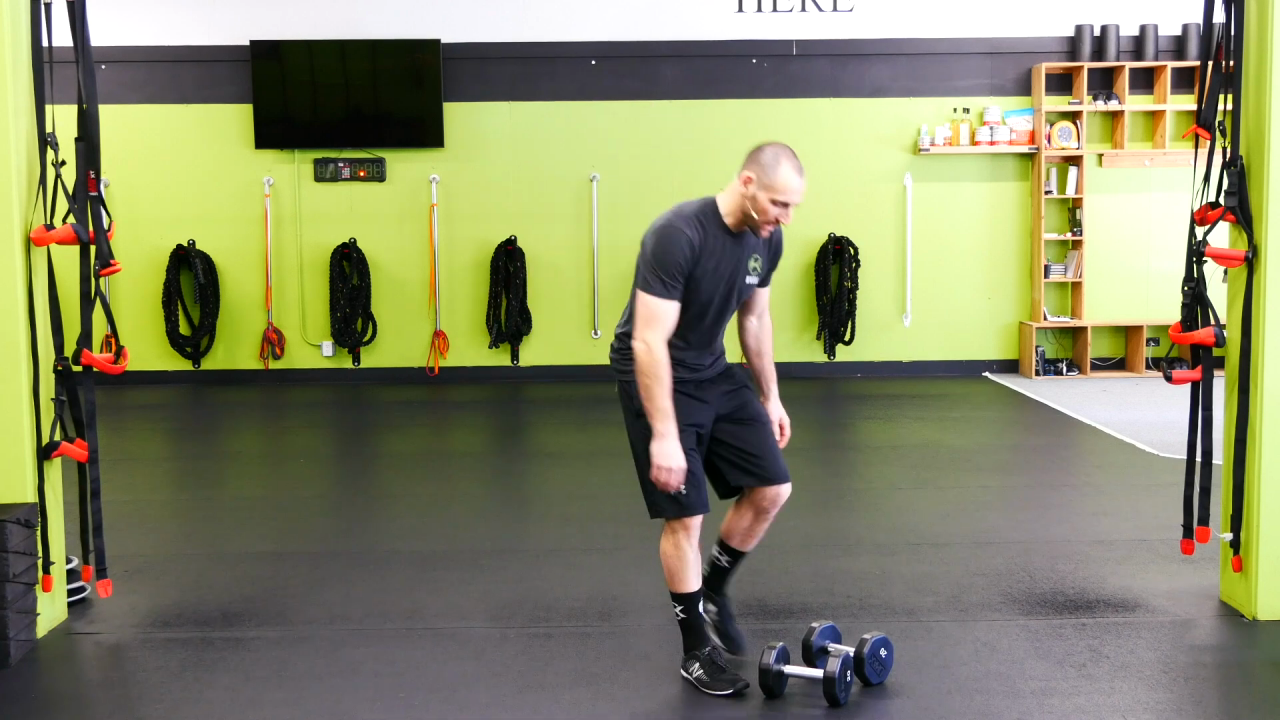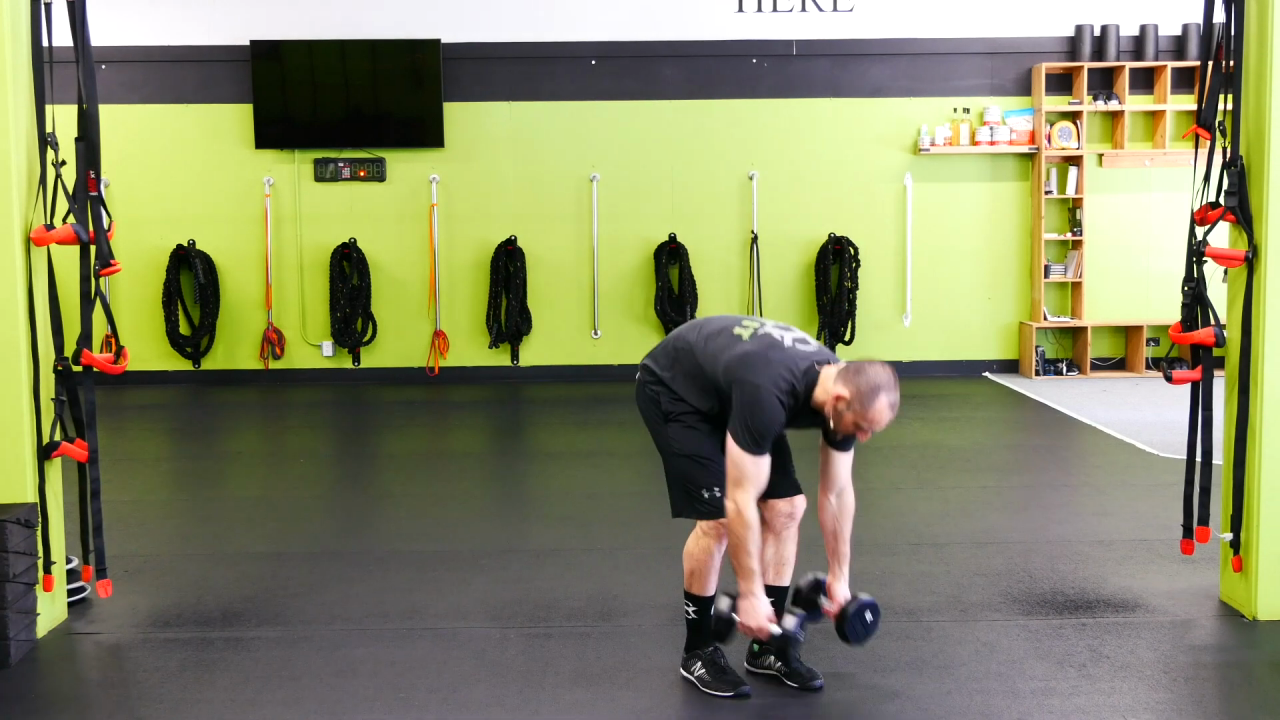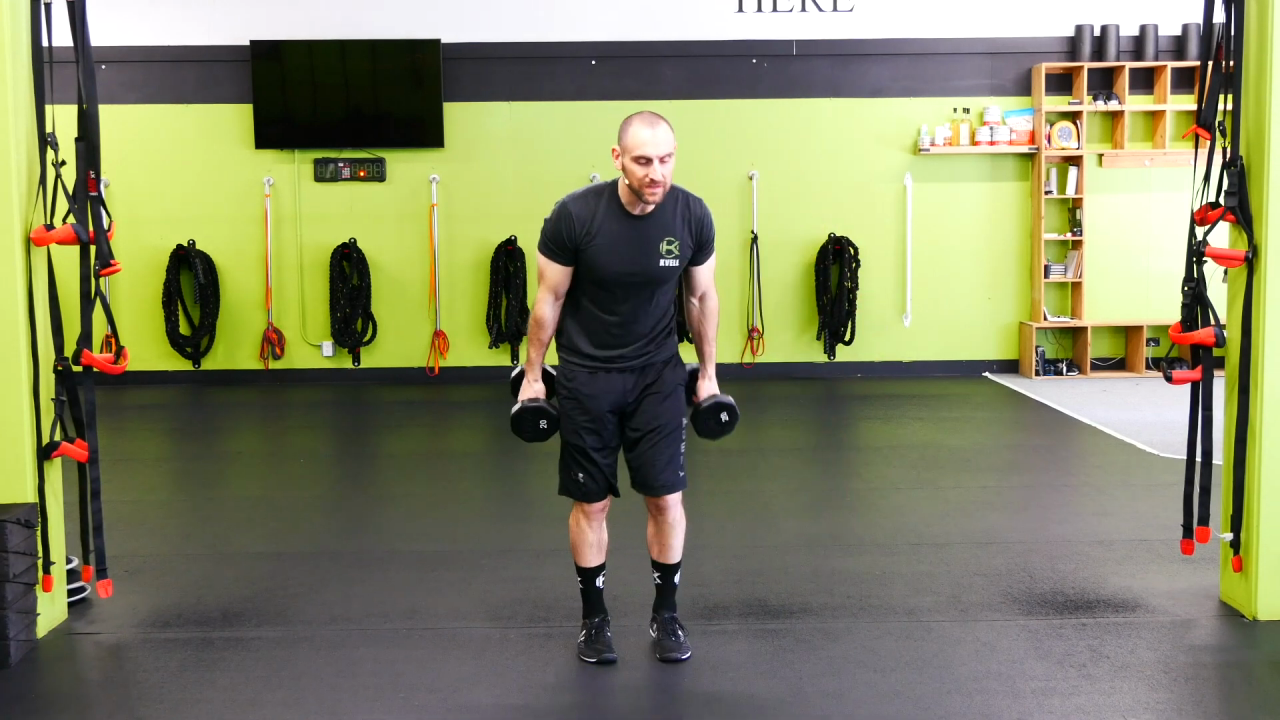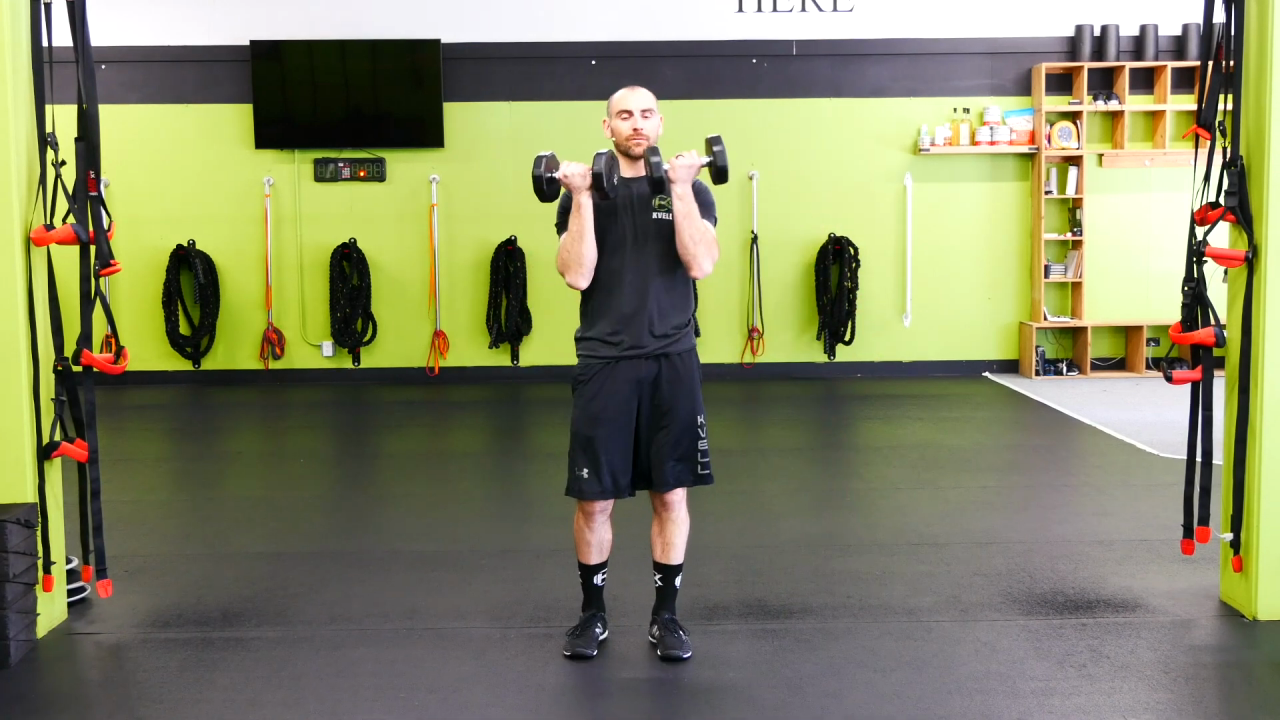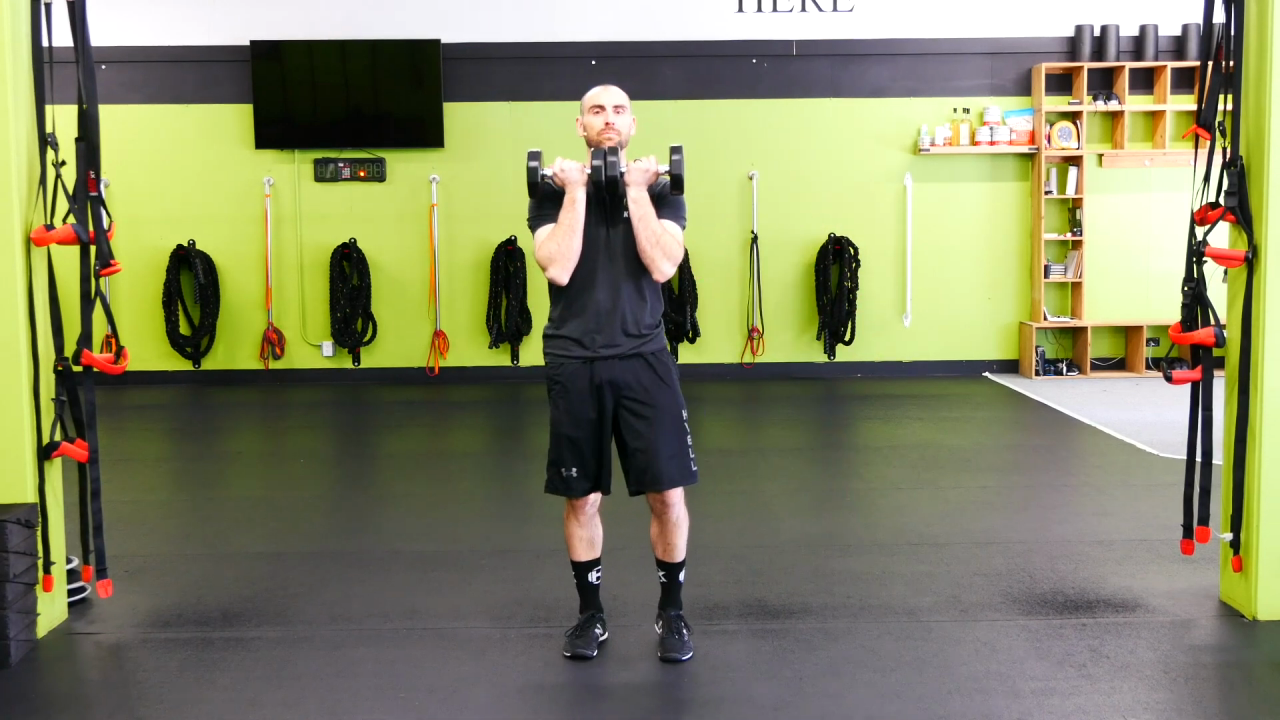
dt=1s
person 1, frame 1
left shoulder: (766, 240)
right shoulder: (679, 236)
left elbow: (755, 318)
right elbow: (649, 342)
left wrist: (771, 396)
right wrist: (664, 436)
left hip: (713, 373)
right hip: (659, 380)
left knee: (773, 487)
right knee: (686, 516)
left ankle: (711, 588)
right ankle: (696, 648)
person 1, frame 2
left shoulder: (842, 391)
right shoulder: (768, 394)
left elbow: (837, 493)
right elbow: (741, 502)
left wrist: (839, 579)
right wrist: (749, 595)
left hip: (724, 390)
right hip: (671, 389)
left knee: (788, 507)
right knee: (719, 516)
left ankle: (768, 646)
right ankle: (698, 649)
person 1, frame 3
left shoulder: (693, 215)
right shoulder: (575, 215)
left elbow: (702, 295)
right elbow: (549, 299)
left wrist: (709, 370)
right wrist: (532, 375)
left hip: (657, 371)
right hip: (586, 374)
left knee: (665, 497)
right knee: (591, 501)
left ankle: (665, 613)
right ankle: (594, 617)
person 1, frame 4
left shoulder: (691, 190)
right shoulder: (583, 194)
left elbow: (701, 265)
right elbow: (576, 276)
left wrist: (680, 188)
right wrist: (581, 198)
left hip: (671, 360)
right hip: (604, 362)
left knee: (671, 494)
right knee: (594, 500)
left ankle: (664, 613)
right ankle: (592, 612)
person 1, frame 5
left shoulder: (660, 190)
right shoulder: (551, 191)
left elbow: (662, 266)
right elbow: (558, 269)
left wrist: (636, 191)
right wrist: (576, 192)
left hip: (643, 357)
right hip: (574, 361)
left knee: (667, 492)
right knee: (581, 497)
left ankle: (671, 609)
right ankle: (590, 612)
